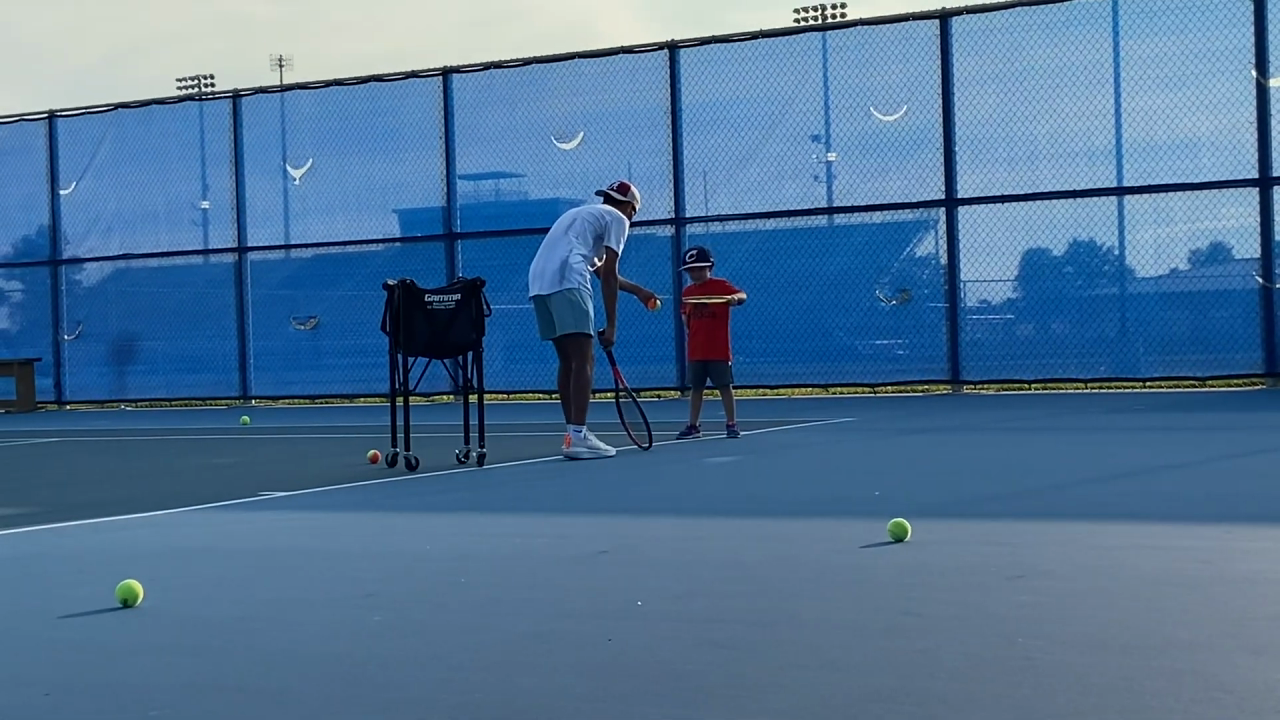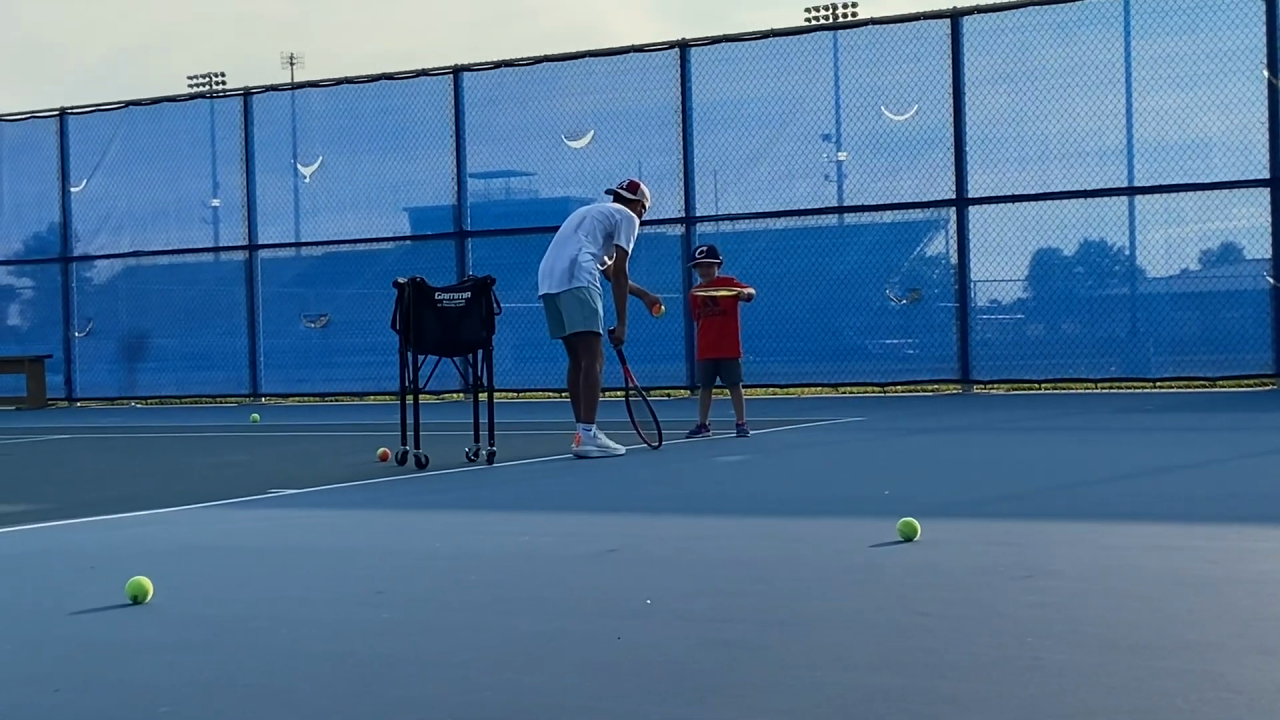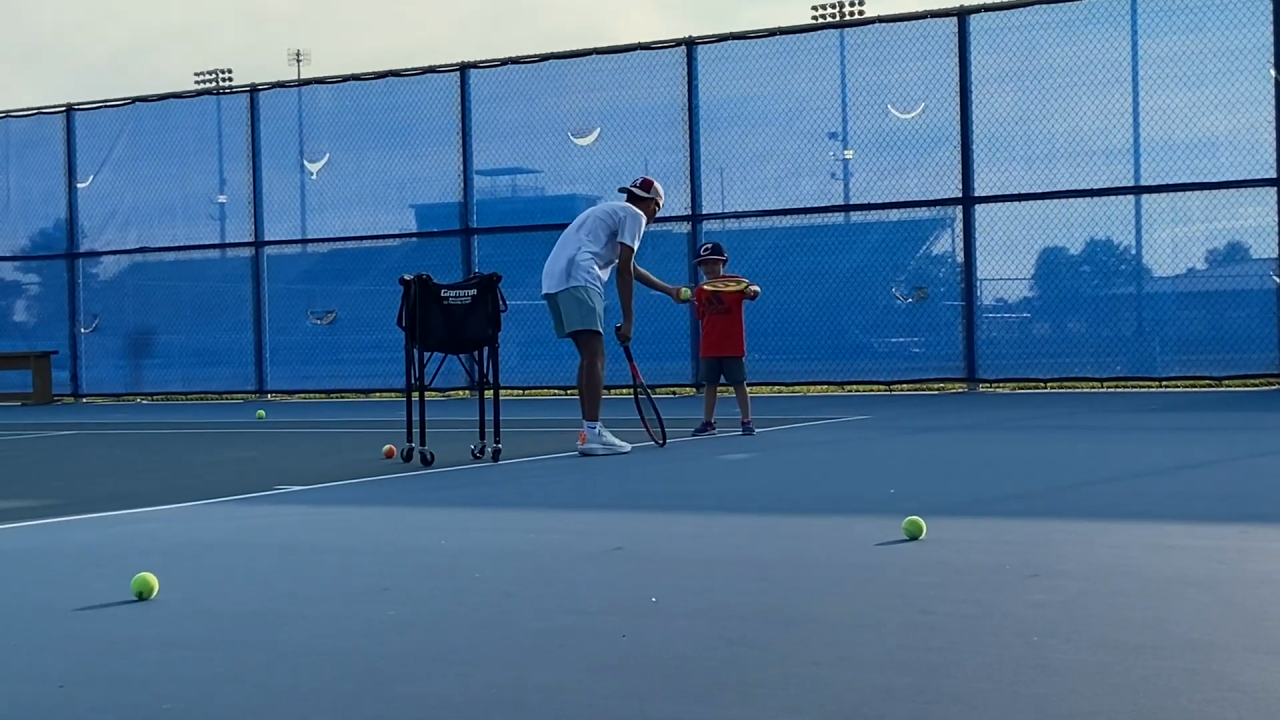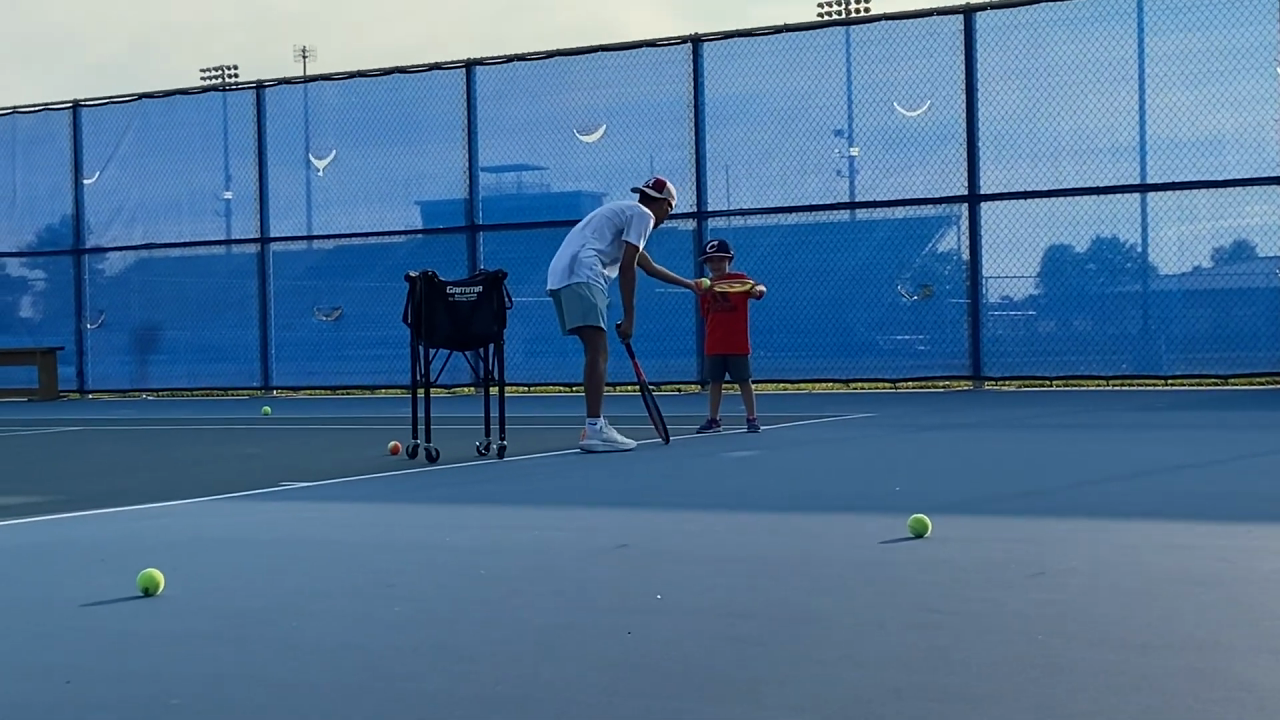
dt=0.5s
person 1, frame 1
left shoulder: (582, 214)
right shoulder: (617, 218)
left elbow: (601, 272)
right elbow: (609, 275)
left wrist: (638, 292)
right wrist: (611, 325)
left hip: (539, 282)
right hip: (566, 283)
left knee: (568, 360)
right knee: (583, 360)
left ankle: (573, 435)
right ankle: (578, 437)
person 1, frame 2
left shoulder: (592, 213)
right shoulder: (627, 217)
left elbow: (609, 271)
right elbow: (620, 274)
left wrist: (644, 295)
right wrist: (622, 323)
left hip: (549, 281)
right hip: (576, 281)
left knee: (578, 359)
right knee: (593, 359)
left ankle: (582, 433)
right ankle: (588, 436)
person 1, frame 3
left shoulder: (609, 212)
right shoulder: (634, 215)
left elbow: (632, 269)
right elbow: (624, 271)
left wrist: (669, 290)
right wrist: (628, 320)
left hip: (554, 279)
right hip: (578, 280)
left knee: (589, 356)
right knee: (595, 356)
left ankle: (590, 431)
right ankle: (592, 434)
person 1, frame 4
left shoulder: (624, 213)
right shoulder: (643, 215)
left elbow: (648, 266)
right elbow: (626, 269)
left wrist: (688, 284)
right wrist: (629, 318)
left hip: (561, 276)
right hip: (581, 276)
left knee: (595, 353)
right knee: (598, 353)
left ankle: (595, 427)
right ankle: (595, 430)
person 2, frame 1
left shoulder: (720, 285)
right shoulder: (688, 292)
left elbow: (742, 295)
right elbow: (685, 313)
left wrist: (734, 297)
right wrist: (687, 322)
left hip: (719, 349)
right hip: (695, 350)
left knee: (724, 386)
right knee: (696, 387)
left ankle: (731, 424)
right ankle: (693, 426)
person 2, frame 2
left shoulder: (729, 283)
right shoulder: (695, 292)
left elbow: (751, 292)
right elbow: (698, 318)
left wrist: (745, 292)
right wrist: (702, 339)
left hip: (728, 347)
right hip: (705, 349)
left knee: (734, 385)
right knee: (705, 386)
left ankle: (741, 423)
right ankle: (703, 425)
person 2, frame 3
left shoulder: (734, 281)
right shoulder: (700, 291)
left elbow: (756, 290)
right elbow: (702, 318)
left wrist: (751, 290)
right wrist: (705, 340)
left hip: (733, 346)
right hip: (709, 348)
left knee: (739, 383)
right knee: (709, 384)
left ankle: (747, 421)
right ankle: (708, 423)
person 2, frame 4
left shoulder: (739, 279)
left elbow: (761, 289)
right elbow: (707, 315)
left wrist: (757, 289)
left hip: (737, 343)
right hip: (713, 344)
left knee: (744, 380)
right knee: (714, 381)
left ankle: (752, 419)
right ankle: (713, 420)
